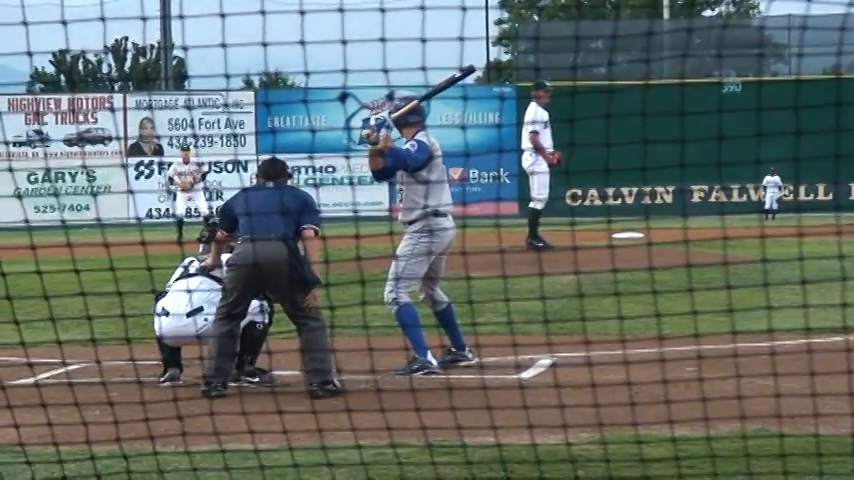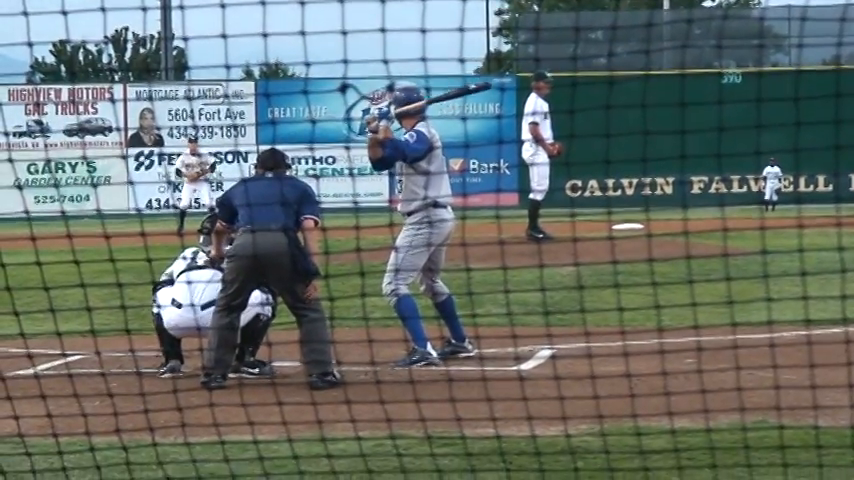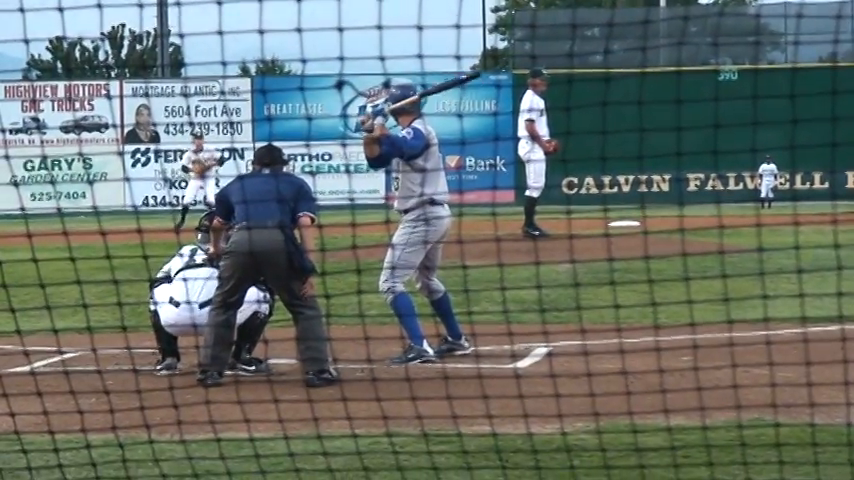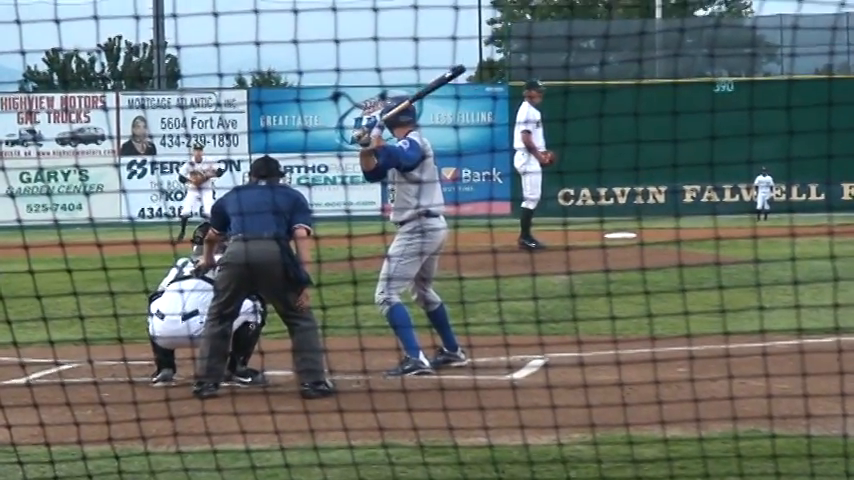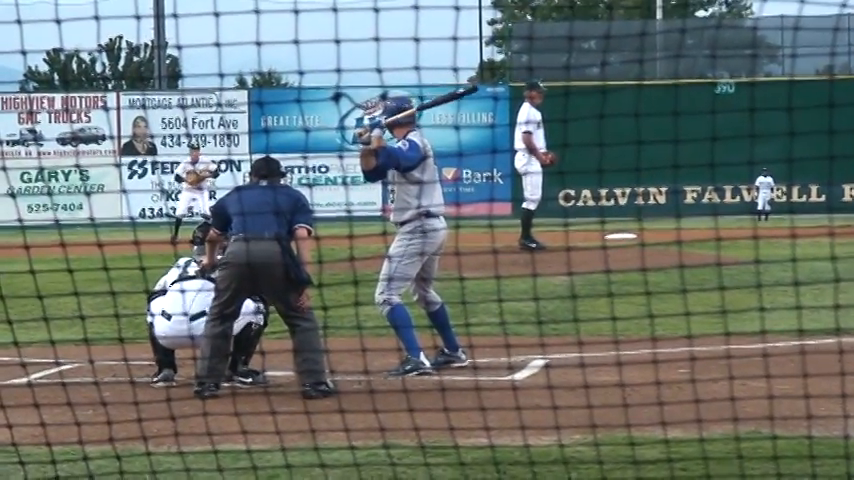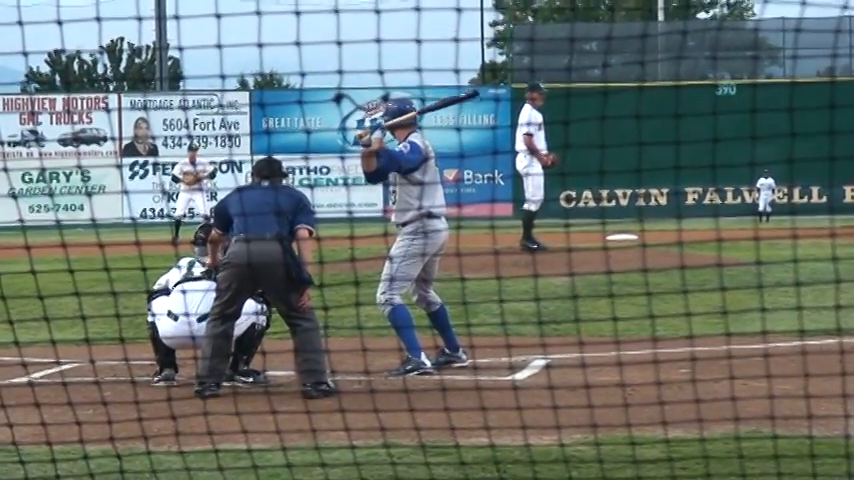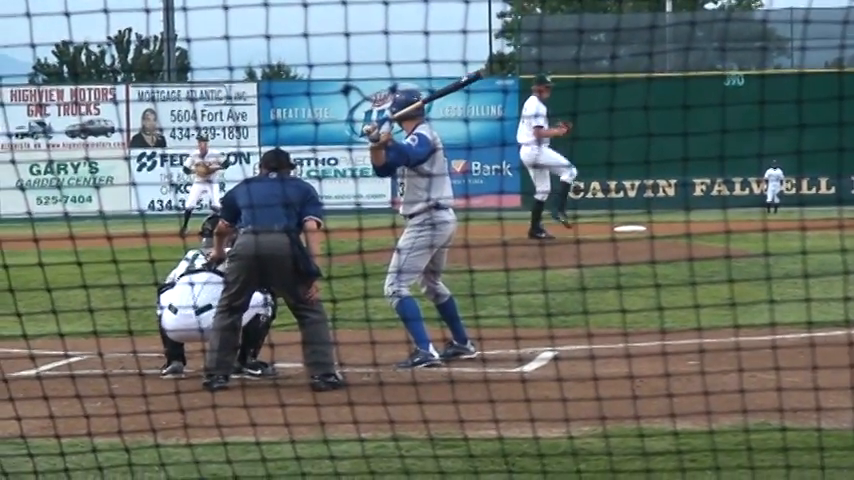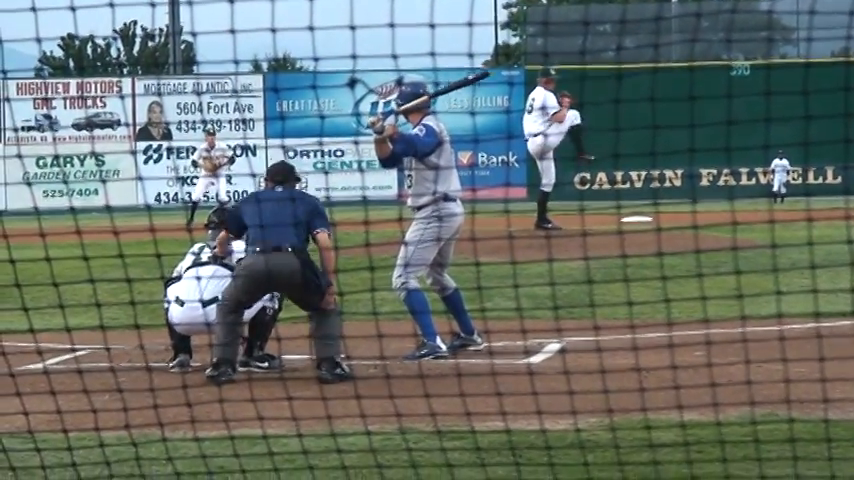
dt=0.3s
person 1, frame 1
left shoulder: (422, 143)
right shoulder: (414, 146)
left elbow: (403, 161)
right elbow: (380, 172)
left wrist: (384, 137)
right wrist: (375, 146)
left hip: (426, 229)
right hip: (438, 227)
left knee: (395, 293)
right knee: (430, 290)
left ankle: (423, 359)
right ankle: (461, 350)
person 1, frame 2
left shoulder: (422, 134)
right shoulder: (413, 137)
left elbow: (401, 152)
right elbow: (379, 162)
left wrist: (384, 127)
right wrist: (374, 135)
left hip: (425, 220)
right hip: (437, 218)
left knee: (394, 285)
right knee: (431, 281)
left ankle: (423, 350)
right ankle: (460, 342)
person 1, frame 3
left shoulder: (419, 131)
right shoulder: (409, 134)
left elbow: (398, 147)
right elbow: (376, 160)
left wrist: (379, 125)
right wrist: (369, 133)
left hip: (421, 217)
right hip: (434, 215)
left knee: (390, 282)
right knee: (427, 279)
left ankle: (419, 347)
right ankle: (456, 339)
person 1, frame 4
left shoulder: (413, 143)
right shoulder: (405, 146)
left elbow: (393, 158)
right elbow: (372, 173)
left wrist: (375, 136)
right wrist: (365, 146)
left hip: (417, 228)
right hip: (430, 227)
left knee: (386, 294)
right knee: (423, 290)
left ankle: (415, 358)
right ankle: (453, 350)
person 1, frame 5
left shoulder: (413, 143)
right shoulder: (404, 147)
left elbow: (390, 159)
right elbow: (371, 172)
left wrist: (376, 136)
right wrist: (366, 145)
left hip: (417, 229)
right hip: (430, 227)
left knee: (386, 294)
right knee: (424, 291)
left ankle: (416, 359)
right ankle: (453, 351)
person 1, frame 6
left shoulder: (415, 144)
right shoulder: (407, 147)
left elbow: (393, 162)
right elbow: (373, 174)
left wrist: (377, 141)
right wrist: (367, 147)
left hip: (419, 230)
right hip: (431, 228)
left knee: (387, 294)
right knee: (423, 291)
left ankle: (417, 359)
right ankle: (454, 351)
person 1, frame 7
left shoulder: (423, 135)
right shoulder: (416, 139)
left elbow: (404, 156)
right elbow: (383, 168)
left wrist: (386, 136)
right wrist: (375, 141)
left hip: (427, 222)
right hip: (439, 220)
left knee: (395, 286)
right knee: (432, 283)
left ankle: (425, 351)
right ankle: (462, 343)
person 1, frame 8
left shoulder: (429, 127)
right shoulder: (422, 130)
left elbow: (411, 146)
right elbow: (388, 159)
left wrist: (391, 130)
right wrist: (379, 134)
left hip: (434, 214)
right hip: (447, 212)
left knee: (404, 278)
right knee: (437, 275)
left ankle: (432, 343)
right ankle: (469, 335)
person 2, frame 1
left shoulder: (240, 197)
right shoulder: (301, 197)
left elbow: (221, 237)
right elbow: (309, 237)
left wrist: (214, 259)
right wrist: (311, 281)
left hip: (244, 255)
right hip: (283, 255)
left knee: (226, 317)
right knee: (309, 318)
left ankle: (214, 382)
right ankle: (321, 381)
person 2, frame 2
left shoulder: (238, 189)
right shoulder: (300, 187)
left elbow: (220, 228)
right elbow: (309, 227)
left wrist: (217, 251)
right wrist: (312, 272)
left hip: (244, 246)
right hip: (283, 246)
left knee: (226, 308)
right knee: (309, 309)
left ankle: (214, 373)
right ankle: (321, 373)
person 2, frame 3
left shoulder: (235, 185)
right shoulder: (296, 184)
left elbow: (217, 225)
right elbow: (305, 224)
left wrist: (216, 249)
right wrist: (308, 268)
left hip: (240, 242)
right hip: (278, 242)
left knee: (222, 306)
right knee: (305, 306)
left ankle: (210, 370)
right ankle: (317, 371)
person 2, frame 4
left shoulder: (231, 197)
right shoulder: (292, 196)
left elbow: (212, 237)
right elbow: (301, 236)
left wrist: (207, 260)
right wrist: (304, 281)
left hip: (236, 254)
right hip: (274, 254)
left knee: (218, 318)
right knee: (301, 318)
left ankle: (206, 382)
right ankle: (314, 382)
person 2, frame 5
left shoulder: (232, 197)
right shoulder: (293, 196)
left elbow: (213, 237)
right elbow: (302, 236)
left wrist: (210, 259)
right wrist: (304, 281)
left hip: (237, 253)
right hip: (275, 253)
left knee: (219, 317)
right knee: (302, 317)
left ankle: (207, 382)
right ankle: (314, 382)
person 2, frame 6
left shoulder: (234, 197)
right shoulder: (295, 196)
left elbow: (215, 238)
right elbow: (303, 237)
left wrist: (213, 260)
right wrist: (305, 282)
left hip: (238, 254)
right hip: (277, 254)
left knee: (220, 317)
right knee: (303, 317)
left ankle: (208, 382)
right ankle: (315, 382)
person 2, frame 7
left shoulder: (242, 188)
right shoulder: (303, 188)
left elbow: (222, 229)
right elbow: (312, 229)
left wrist: (217, 252)
right wrist: (314, 274)
left hip: (246, 245)
right hip: (284, 246)
left knee: (227, 310)
right knee: (311, 310)
left ankle: (216, 374)
right ankle: (323, 374)
person 2, frame 8
left shoulder: (249, 201)
right shoulder: (309, 201)
left elbow: (223, 239)
right elbow: (324, 243)
left wrist: (221, 252)
right wrist: (330, 284)
left hip: (255, 263)
right hip: (293, 263)
left knee: (228, 307)
right knee: (325, 306)
left ankle: (223, 366)
right ankle: (329, 365)
person 3, frame 1
left shoulder: (539, 110)
right shoulder: (535, 111)
right elbow: (533, 139)
left wrist: (550, 153)
right wrist: (547, 157)
left hip: (539, 158)
right hip: (537, 158)
left knee: (540, 198)
right knee: (539, 198)
left ankle: (534, 236)
right ankle: (532, 237)
person 3, frame 2
left shoulder: (540, 101)
right shoulder: (535, 101)
right elbow: (534, 130)
left wrist: (550, 144)
right wrist: (547, 148)
left hip: (540, 149)
right hip: (537, 149)
left knee: (540, 189)
right knee: (539, 189)
left ankle: (534, 227)
right ankle: (532, 228)
person 3, frame 3
left shoulder: (537, 99)
right shoulder: (531, 98)
right elbow: (529, 127)
left wrist: (546, 141)
right wrist: (543, 145)
left hip: (536, 146)
right hip: (533, 146)
left knee: (536, 186)
right knee: (535, 185)
left ankle: (530, 224)
right ankle: (528, 225)
person 3, frame 4
left shoulder: (532, 110)
right shoulder: (527, 110)
right elbow: (526, 139)
left wrist: (542, 153)
right wrist: (540, 157)
left hip: (531, 158)
right hip: (529, 158)
left knee: (532, 198)
right knee: (532, 197)
left ankle: (526, 236)
right ankle: (524, 237)
person 3, frame 5
left shoulder: (532, 111)
right shoulder: (528, 111)
right elbow: (527, 139)
left wrist: (543, 154)
right wrist: (540, 157)
left hip: (531, 158)
right hip: (529, 158)
left knee: (532, 198)
right knee: (532, 198)
left ankle: (526, 237)
right ankle: (525, 238)
person 3, frame 6
left shoulder: (533, 112)
right shoulder: (530, 112)
right elbow: (528, 141)
left wrist: (544, 155)
right wrist: (541, 158)
left hip: (531, 160)
right hip: (531, 160)
left knee: (534, 199)
right knee: (534, 199)
left ankle: (527, 238)
right ankle: (527, 239)
person 3, frame 7
left shoulder: (530, 103)
right shoulder: (537, 105)
right elbow: (540, 134)
left wrist: (556, 128)
right wrist: (559, 132)
left hip: (528, 151)
right hip: (535, 150)
left knee: (542, 189)
right knee: (569, 171)
left ankle: (535, 228)
right ankle: (560, 210)
person 3, frame 8
left shoulder: (534, 95)
right shoulder: (546, 95)
right elbow: (559, 119)
left wrist: (560, 105)
right wrist: (566, 107)
left hip: (534, 144)
right hip: (543, 140)
left knee: (548, 181)
right knee: (573, 116)
left ankle: (541, 219)
right ankle: (581, 153)
person 4, frame 1
left shoulder: (186, 263)
right shoulder: (230, 260)
left elbow: (168, 292)
left hip: (167, 330)
right hip: (204, 326)
left knee: (162, 302)
right knee: (261, 305)
left ankle: (171, 369)
right ankle: (244, 371)
person 4, frame 2
left shoulder: (187, 254)
left elbow: (164, 281)
left hip: (174, 322)
right hip: (214, 319)
left knee: (160, 294)
right knee: (265, 298)
left ankle: (171, 361)
right ankle: (245, 361)
person 4, frame 3
left shoulder: (184, 251)
left elbow: (159, 280)
left hip: (171, 321)
left knee: (158, 290)
right knee: (262, 296)
left ankle: (168, 358)
right ankle: (241, 358)
person 4, frame 4
left shoulder: (180, 264)
left elbow: (160, 294)
left hip: (161, 333)
right hip: (199, 331)
left knee: (156, 301)
right knee: (254, 306)
left ankle: (164, 370)
right ankle: (237, 370)
person 4, frame 5
left shoulder: (180, 264)
left elbow: (157, 291)
left hip: (166, 333)
right hip: (206, 331)
left knee: (155, 303)
right knee: (257, 307)
left ankle: (165, 370)
right ankle: (237, 370)
person 4, frame 6
left shoulder: (182, 264)
left elbow: (156, 291)
left hip: (171, 334)
left knee: (155, 302)
right knee: (260, 308)
left ankle: (166, 369)
right ankle: (238, 370)
person 4, frame 7
left shoulder: (189, 256)
left elbow: (168, 285)
left hip: (173, 326)
right hip: (213, 323)
left knee: (166, 295)
right knee: (264, 299)
left ankle: (174, 362)
right ankle: (246, 362)
person 4, frame 8
left shoulder: (195, 249)
right shoulder: (241, 247)
left elbow: (176, 278)
left hip: (181, 319)
left knee: (173, 287)
right knee: (271, 293)
left ankle: (181, 355)
right ankle: (253, 355)
